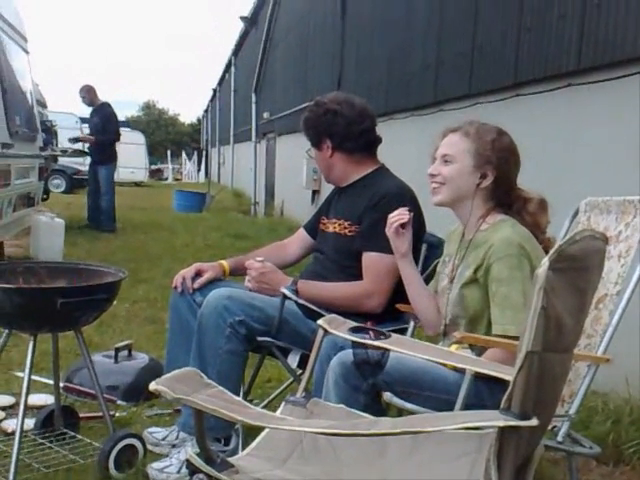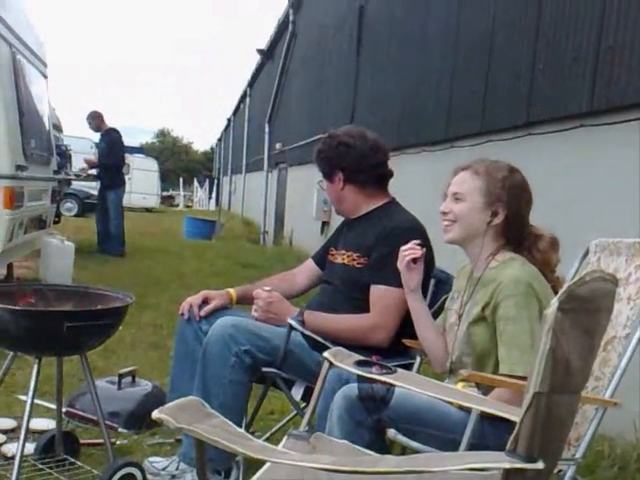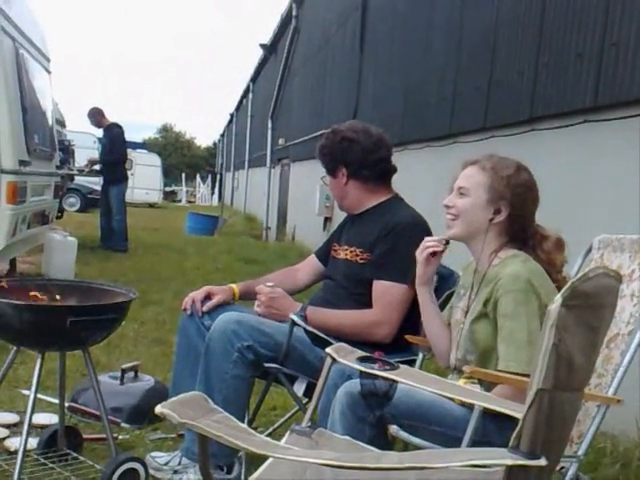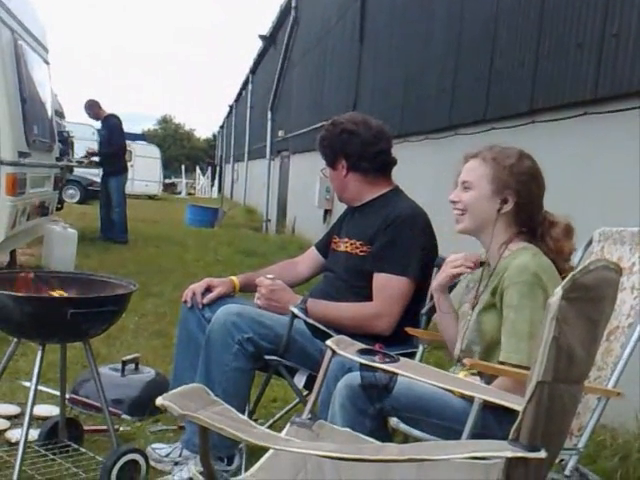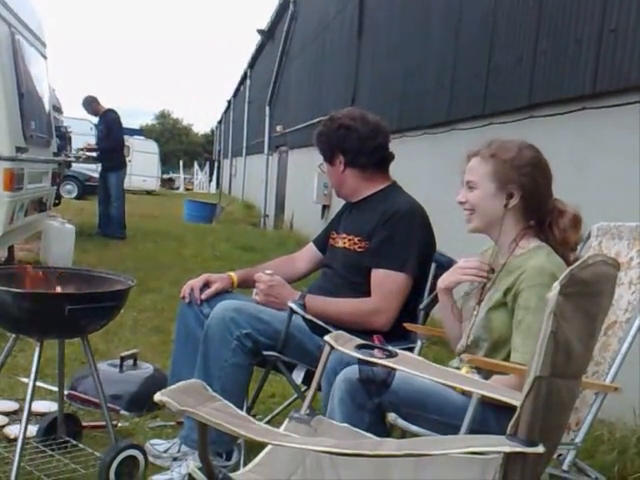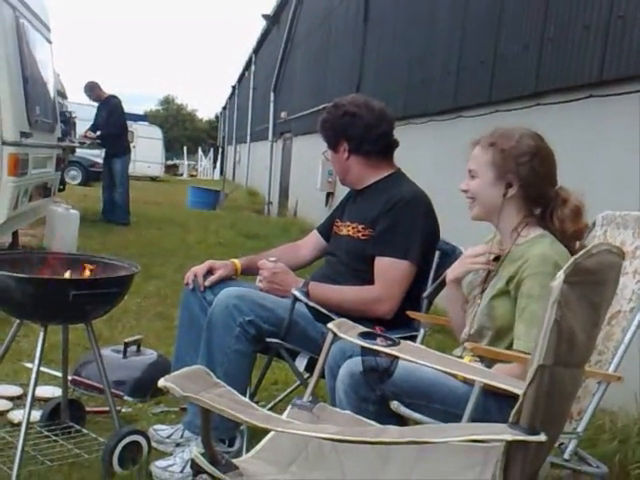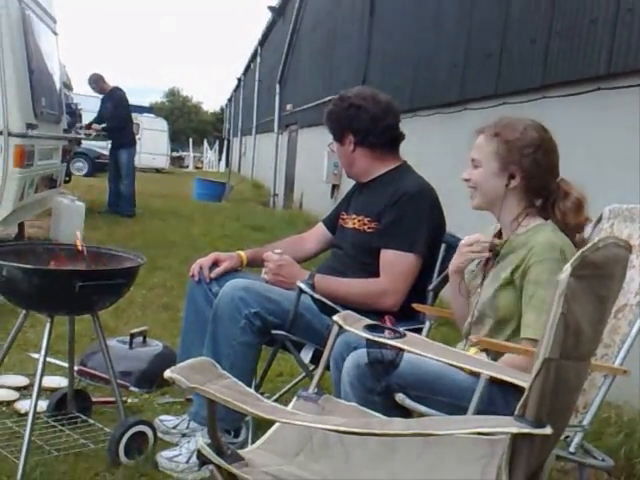
dt=0.4s
person 1, frame 1
left shoulder: (390, 197)
right shoulder: (342, 194)
left elbow: (373, 296)
right elbow: (291, 247)
left wrist: (287, 287)
right wrist: (223, 265)
right hip: (308, 304)
left knee: (224, 306)
right knee: (192, 291)
left ankle: (210, 438)
right ankle: (189, 417)
person 1, frame 2
left shoulder: (399, 231)
right shoulder: (351, 226)
left elbow: (379, 329)
right elbow: (298, 277)
left wrist: (294, 317)
right wrist: (231, 294)
right hip: (313, 336)
left knee: (230, 335)
right knee: (198, 318)
right ankle: (192, 448)
person 1, frame 3
left shoulder: (402, 226)
right shoulder: (354, 222)
left elbow: (382, 325)
right elbow: (301, 273)
left wrist: (297, 312)
right wrist: (235, 289)
right hip: (317, 333)
left knee: (233, 330)
right knee: (201, 314)
right ankle: (193, 442)
person 1, frame 4
left shoulder: (403, 220)
right shoulder: (354, 214)
left elbow: (382, 318)
right elbow: (301, 266)
left wrist: (297, 305)
right wrist: (234, 282)
right hip: (316, 323)
left knee: (232, 322)
right knee: (201, 306)
right ankle: (192, 429)
person 1, frame 5
left shoulder: (401, 215)
right shoulder: (352, 210)
left elbow: (380, 314)
right elbow: (300, 261)
left wrist: (295, 300)
right wrist: (233, 277)
right hip: (313, 319)
left knee: (231, 318)
right knee: (200, 301)
right ankle: (191, 426)
person 1, frame 6
left shoulder: (405, 203)
right shoulder: (357, 198)
left elbow: (383, 302)
right elbow: (304, 248)
left wrist: (298, 288)
right wrist: (236, 264)
right hip: (319, 308)
left knee: (235, 304)
right knee: (203, 288)
left ankle: (213, 437)
right ankle: (192, 413)
person 1, frame 7
left shoulder: (411, 196)
right shoulder: (363, 190)
left elbow: (389, 295)
right elbow: (310, 241)
left wrist: (304, 281)
right wrist: (242, 256)
right hip: (324, 299)
left knee: (240, 297)
right knee: (209, 281)
left ankle: (219, 430)
right ankle: (200, 406)
person 2, frame 1
left shoulder: (506, 243)
right shoulder: (459, 236)
left elbow: (509, 355)
right elbow: (435, 323)
left wrist: (436, 368)
right wrist: (403, 256)
left hip: (493, 385)
right hip: (457, 365)
left knee: (350, 365)
right knee: (337, 344)
person 2, frame 2
left shoulder: (514, 282)
right shoulder: (468, 273)
left elbow: (516, 395)
right elbow: (442, 360)
left wrist: (454, 407)
right wrist: (412, 291)
left hip: (498, 425)
right hip: (464, 404)
left knee: (355, 400)
right knee: (342, 379)
person 2, frame 3
left shoulder: (515, 277)
right shoulder: (475, 270)
left elbow: (517, 392)
right elbow: (448, 356)
left wrist: (460, 404)
right wrist: (423, 284)
left hip: (503, 423)
right hip: (469, 401)
left knee: (357, 396)
person 2, frame 4
left shoulder: (523, 269)
right shoulder: (486, 263)
left elbow: (517, 385)
right elbow: (463, 350)
left wrist: (451, 394)
right wrist: (440, 291)
left hip: (503, 417)
right hip: (474, 395)
left knee: (358, 388)
right knee: (348, 368)
person 2, frame 5
left shoulder: (537, 270)
right shoulder: (492, 257)
left elbow: (523, 383)
left wrist: (452, 385)
right wrist: (444, 291)
left hip: (501, 412)
left knee: (357, 382)
right knee: (346, 362)
person 2, frame 6
left shoulder: (540, 258)
right shoulder: (496, 246)
left elbow: (525, 372)
left wrist: (451, 376)
right wrist: (453, 281)
left hip: (503, 401)
left knee: (360, 375)
right knee: (344, 353)
person 2, frame 7
left shoulder: (545, 246)
right shoulder: (499, 238)
left elbow: (534, 360)
left wrist: (457, 366)
right wrist: (456, 272)
left hip: (510, 392)
right hip: (476, 370)
left knee: (365, 367)
right knee: (350, 345)
person 3, frame 1
left shoulder: (108, 112)
right shoulder: (94, 112)
left elbow: (115, 137)
left wrist: (94, 140)
right wrist: (81, 138)
left hip: (106, 160)
right hip: (95, 159)
left knee: (106, 194)
right knee: (92, 192)
left ankle: (108, 224)
right ankle: (94, 221)
person 3, frame 2
left shoulder: (114, 137)
right shoulder: (103, 137)
left elbow: (118, 162)
left wrist: (97, 162)
right wrist: (93, 165)
left hip: (115, 184)
right hip: (105, 184)
left knee: (115, 217)
right knee: (101, 216)
left ankle: (117, 248)
right ankle: (104, 246)
person 3, frame 3
left shoulder: (116, 132)
right shoulder: (107, 132)
left elbow: (121, 157)
left wrist: (99, 161)
right wrist: (97, 161)
left hip: (117, 180)
right hip: (108, 179)
left knee: (117, 213)
right knee: (105, 212)
left ankle: (120, 244)
right ankle: (107, 241)
person 3, frame 4
left shoulder: (113, 123)
right shoulder: (105, 124)
left elbow: (119, 148)
left wrist: (97, 152)
right wrist: (96, 152)
left hip: (117, 171)
right hip: (108, 171)
left knee: (117, 204)
right knee: (105, 204)
left ankle: (120, 236)
right ankle: (107, 233)
person 3, frame 5
left shoulder: (112, 118)
right shoulder: (102, 120)
left elbow: (117, 143)
left wrist: (96, 148)
right wrist: (94, 147)
left hip: (116, 166)
right hip: (106, 166)
left knee: (116, 200)
right knee: (103, 199)
left ankle: (118, 231)
right ankle: (104, 228)
person 3, frame 6
left shoulder: (114, 104)
right shoulder: (101, 106)
left elbow: (115, 129)
right elbow: (96, 124)
left wrist: (96, 137)
right wrist: (87, 133)
left hip: (120, 152)
right hip: (109, 151)
left knee: (120, 186)
right knee: (107, 185)
left ankle: (122, 217)
right ankle: (108, 214)
person 3, frame 7
left shoulder: (119, 96)
right shoulder: (105, 99)
left elbow: (122, 121)
right elbow: (100, 117)
left wrist: (102, 128)
right wrist: (88, 125)
left hip: (126, 143)
right hip: (116, 143)
left knee: (126, 177)
right knee: (113, 176)
left ankle: (128, 209)
right ankle: (114, 206)
